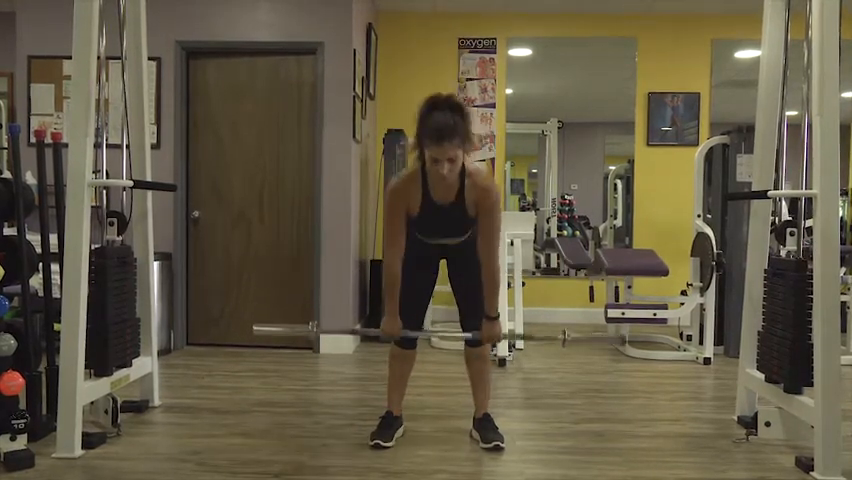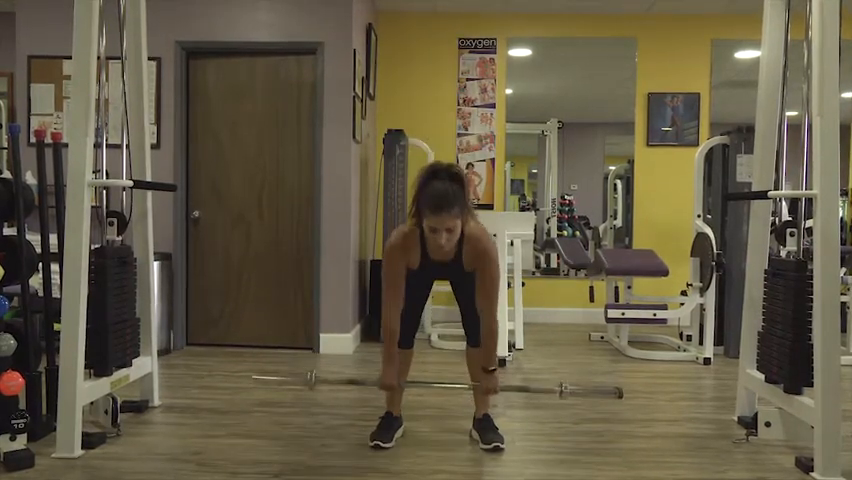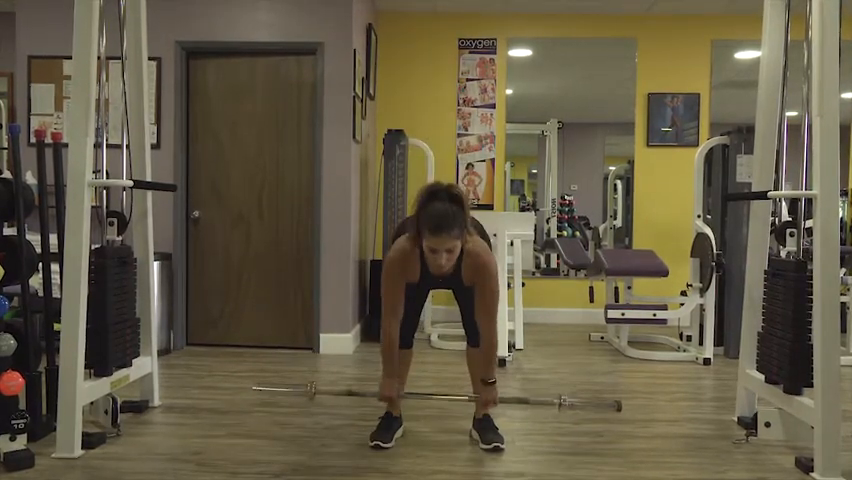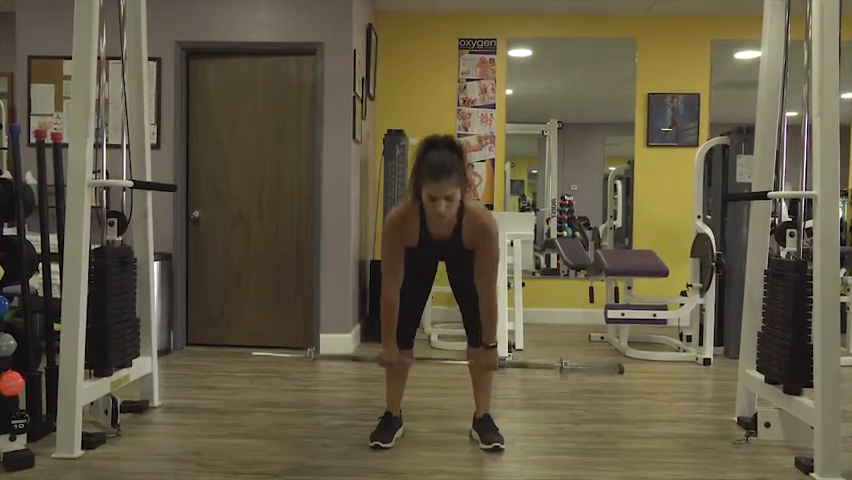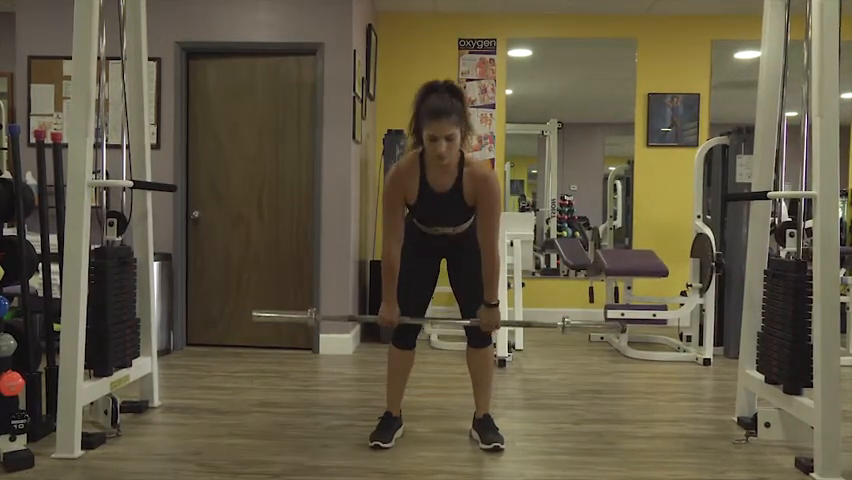
dt=0.3s
person 1, frame 1
left shoulder: (484, 188)
right shoulder: (401, 188)
left elbow: (489, 258)
right elbow: (393, 256)
left wrist: (491, 317)
right wrist: (391, 313)
left hip: (466, 250)
right hip: (419, 250)
left knee: (476, 331)
right knee: (405, 329)
left ankle: (482, 417)
right ankle: (393, 415)
person 1, frame 2
left shoulder: (482, 244)
right shoulder: (400, 243)
left elbow: (488, 317)
right elbow: (391, 314)
left wrist: (489, 368)
right wrist: (389, 365)
left knee: (476, 330)
right knee: (403, 330)
left ankle: (482, 418)
right ankle: (393, 416)
person 1, frame 3
left shoulder: (481, 258)
right shoulder: (399, 256)
left elbow: (488, 332)
right elbow: (390, 327)
left wrist: (488, 381)
right wrist: (389, 378)
left knee: (477, 331)
right knee: (403, 330)
left ankle: (482, 418)
right ankle: (392, 416)
person 1, frame 4
left shoulder: (482, 222)
right shoulder: (399, 219)
left elbow: (487, 292)
right elbow: (391, 288)
left wrist: (490, 346)
right wrist: (388, 343)
left hip: (464, 259)
right hip: (417, 259)
left knee: (477, 331)
right knee: (403, 332)
left ankle: (482, 418)
right ankle: (392, 416)
person 1, frame 5
left shoulder: (482, 176)
right shoulder: (401, 174)
left elbow: (489, 246)
right elbow: (392, 243)
left wrist: (490, 303)
right wrist: (389, 301)
left hip: (465, 245)
right hip: (419, 244)
left knee: (479, 329)
right knee: (405, 329)
left ankle: (482, 418)
right ankle: (392, 416)
